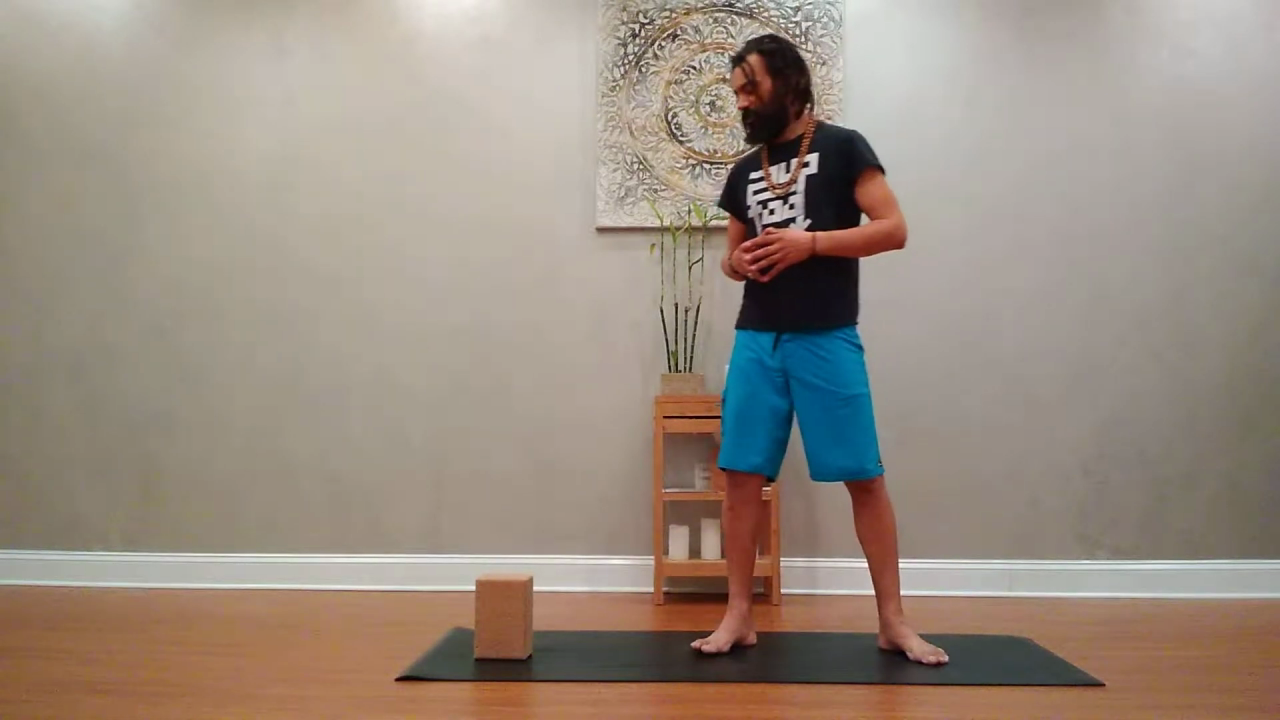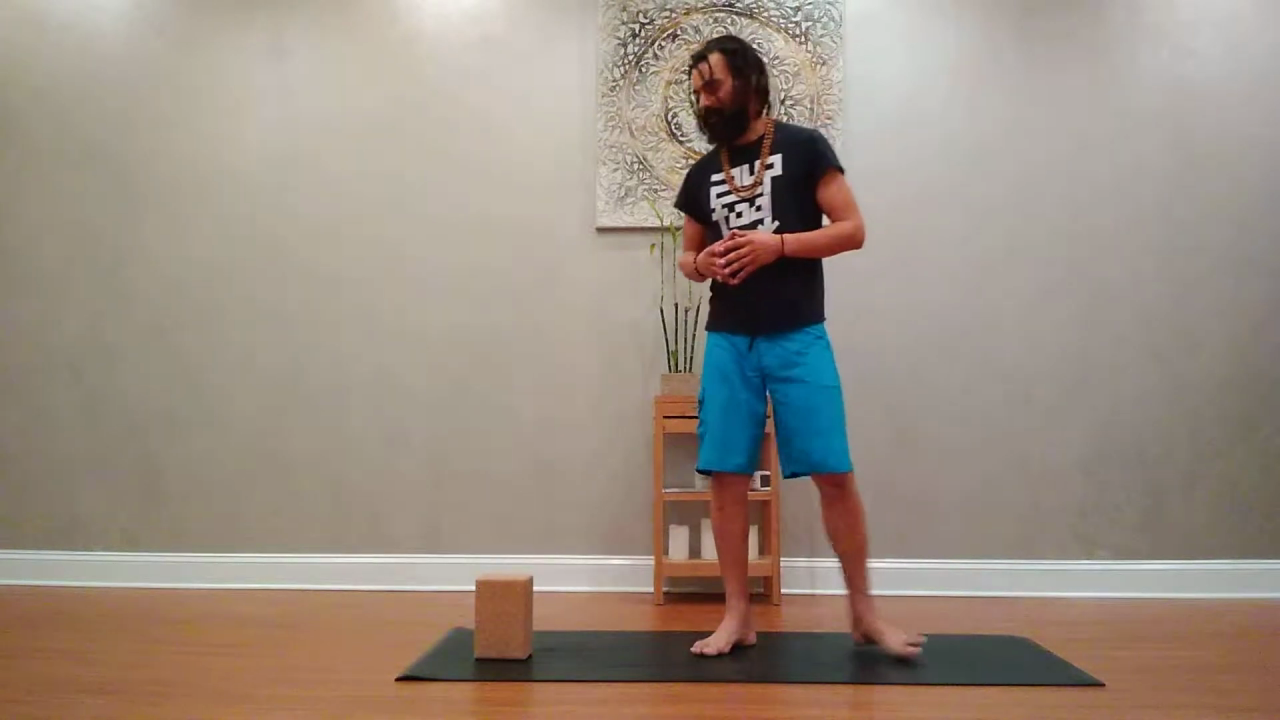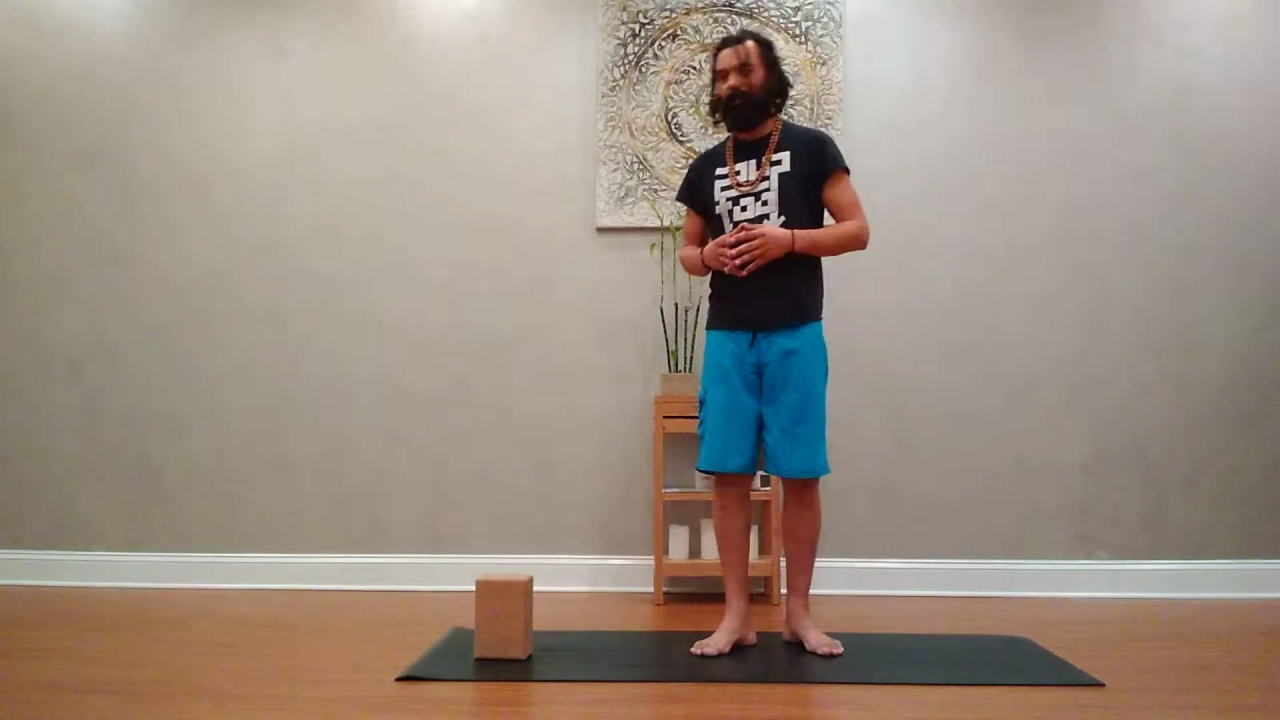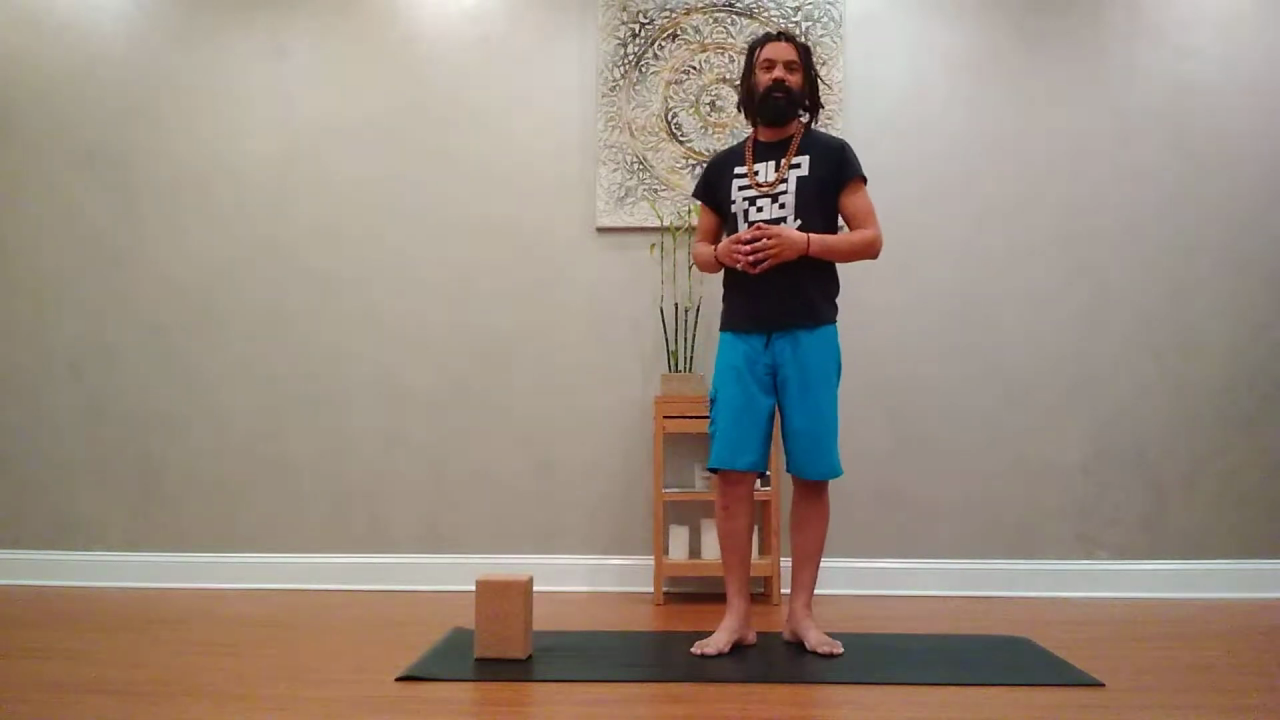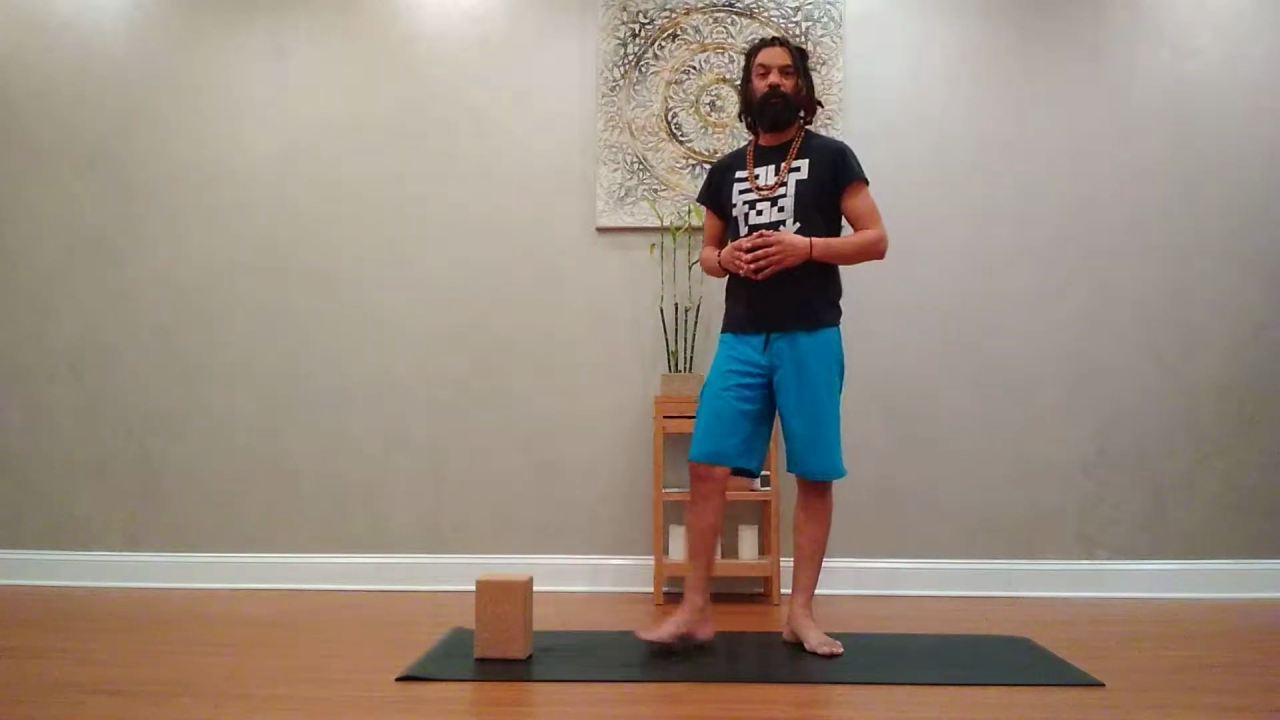
dt=0.4s
person 1, frame 1
left shoulder: (842, 146)
right shoulder: (744, 171)
left elbow: (893, 229)
left wrist: (807, 242)
right wrist: (739, 262)
left hip: (827, 339)
right hip: (756, 340)
left knee: (863, 478)
right knee: (742, 476)
left ankle: (893, 620)
right ankle: (738, 615)
person 1, frame 2
left shoulder: (804, 147)
right shoulder: (702, 172)
left elbow: (852, 229)
right elbow: (688, 256)
left wrist: (778, 244)
right wrist: (702, 263)
left hip: (798, 337)
right hip: (728, 341)
left knee: (833, 473)
right knee: (726, 476)
left ankle: (862, 609)
right ankle: (737, 615)
person 1, frame 3
left shoulder: (811, 148)
right shoulder: (705, 167)
left elbow: (856, 230)
right elbow: (687, 250)
left wrist: (785, 239)
right wrist: (709, 255)
left hip: (796, 335)
right hip: (727, 337)
left knee: (801, 476)
right knee: (727, 475)
left ankle: (798, 611)
right ankle: (737, 614)
person 1, frame 4
left shoulder: (831, 154)
right shoulder: (723, 165)
left elbow: (870, 240)
right elbow: (700, 248)
left wrist: (803, 241)
right wrist: (724, 252)
left hip: (810, 336)
right hip: (740, 337)
left knee: (812, 476)
right knee: (732, 474)
left ankle: (800, 612)
right ankle: (737, 614)
person 1, frame 5
left shoulder: (831, 156)
right shoulder: (726, 170)
left elbow: (875, 240)
right elbow: (708, 251)
left wrist: (806, 247)
right wrist: (727, 257)
left hip: (810, 339)
right hip: (741, 338)
left knee: (815, 476)
right knee: (707, 468)
left ankle: (800, 612)
right ankle: (694, 609)
